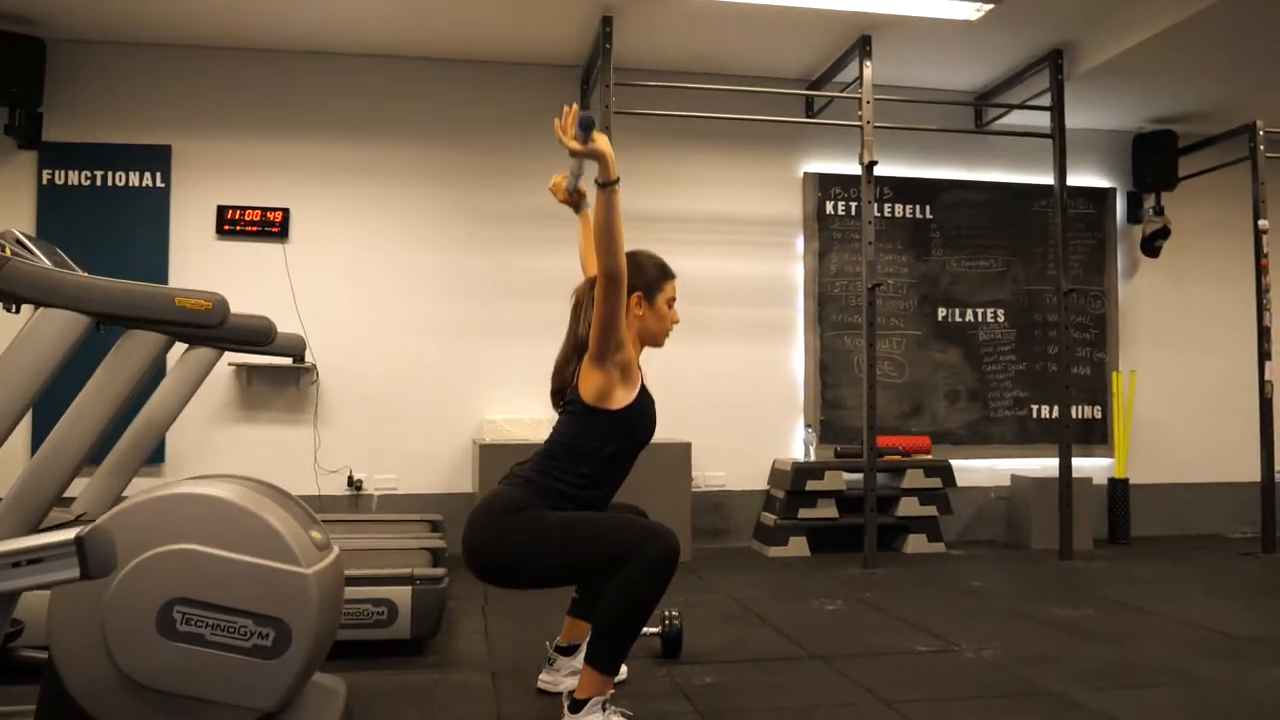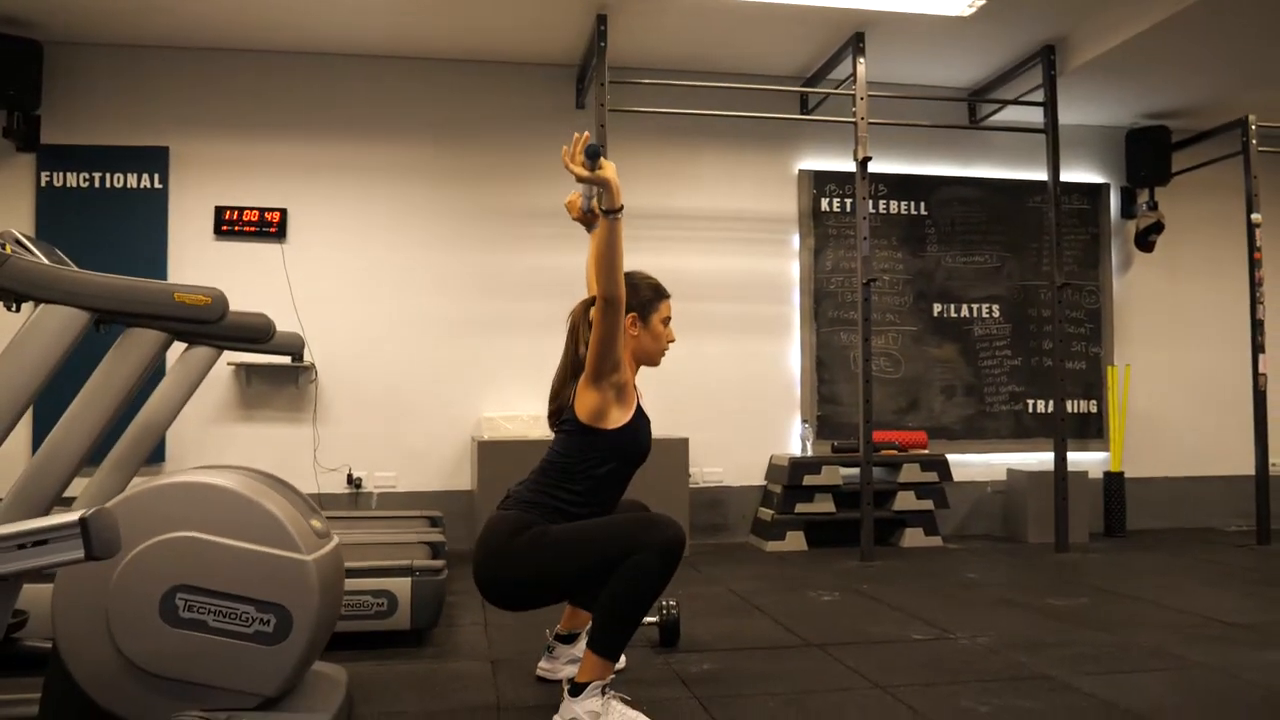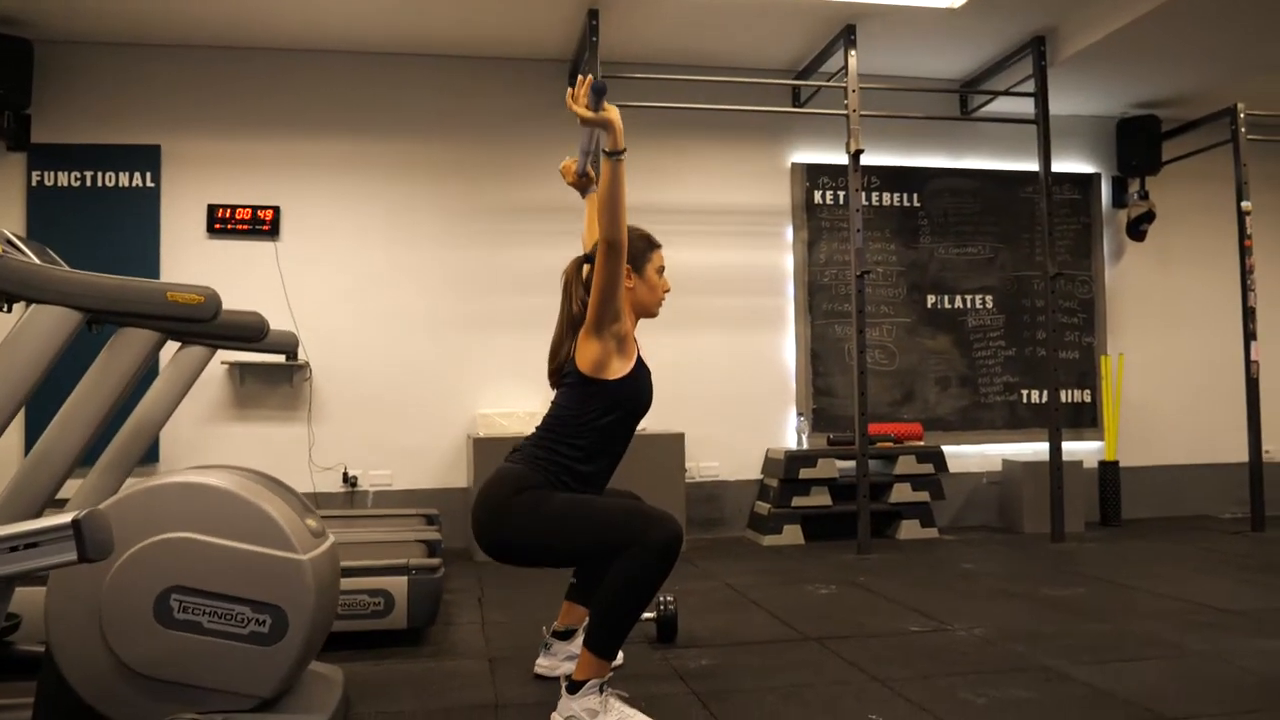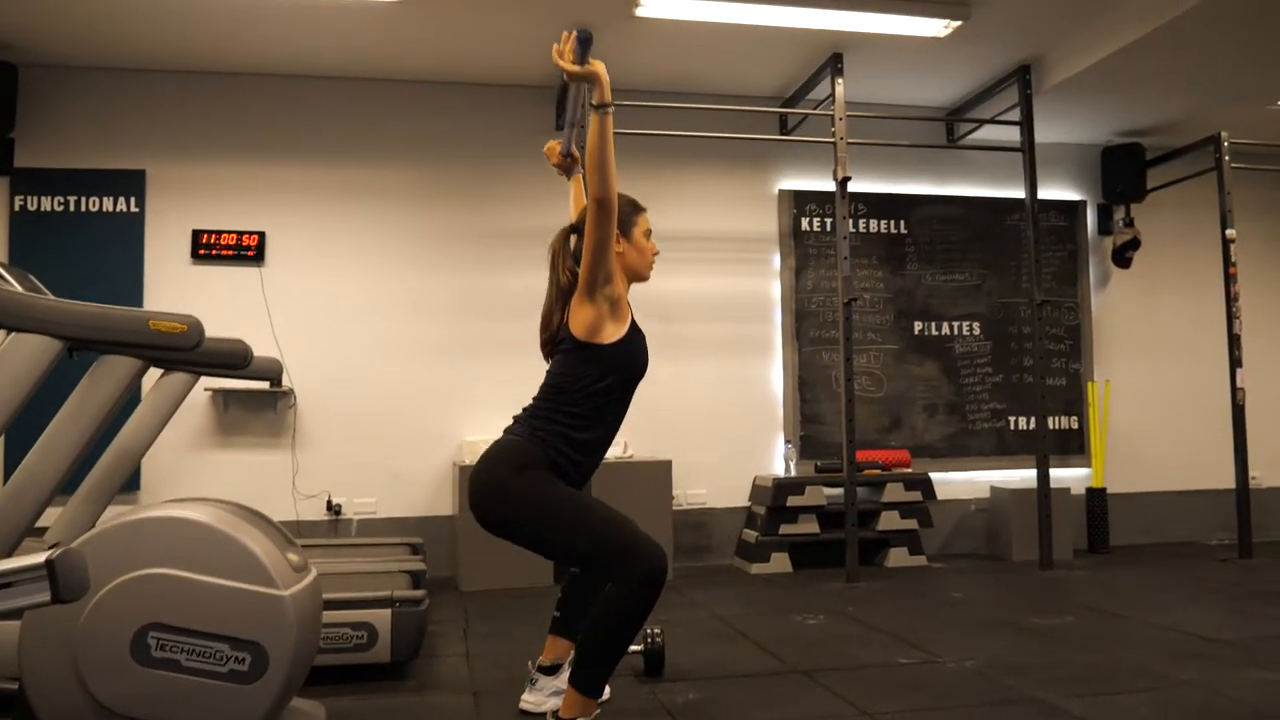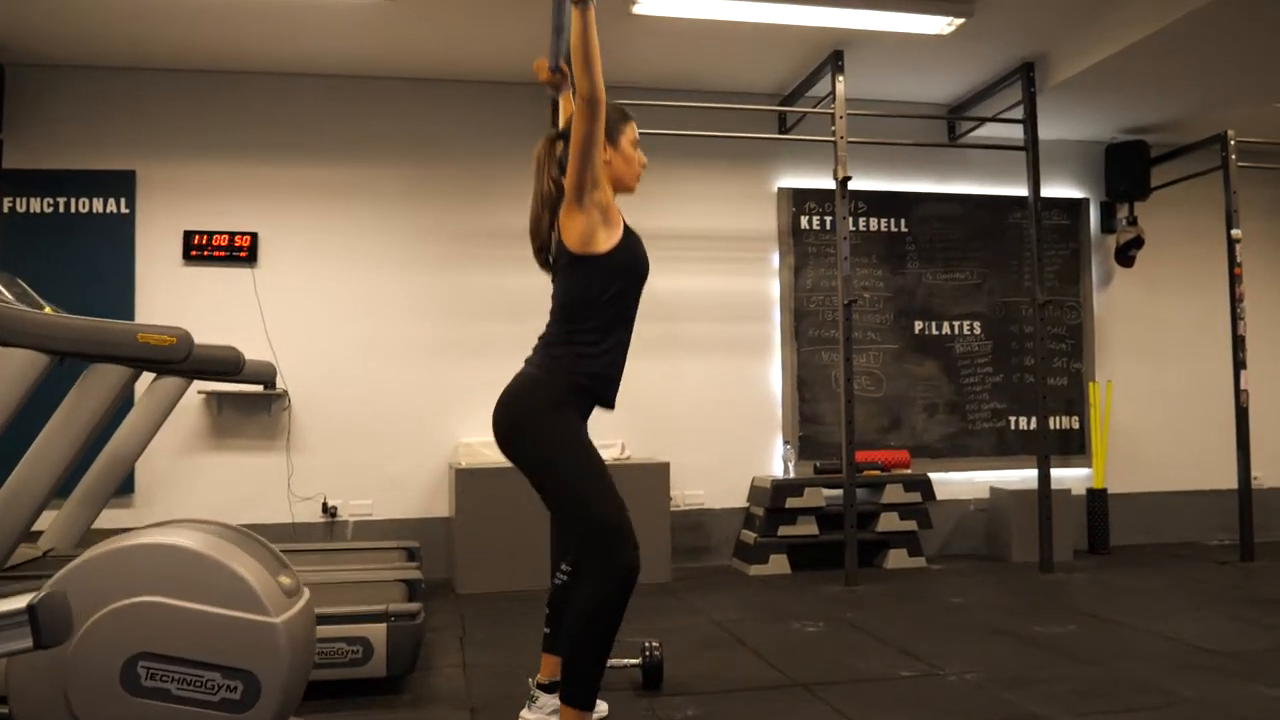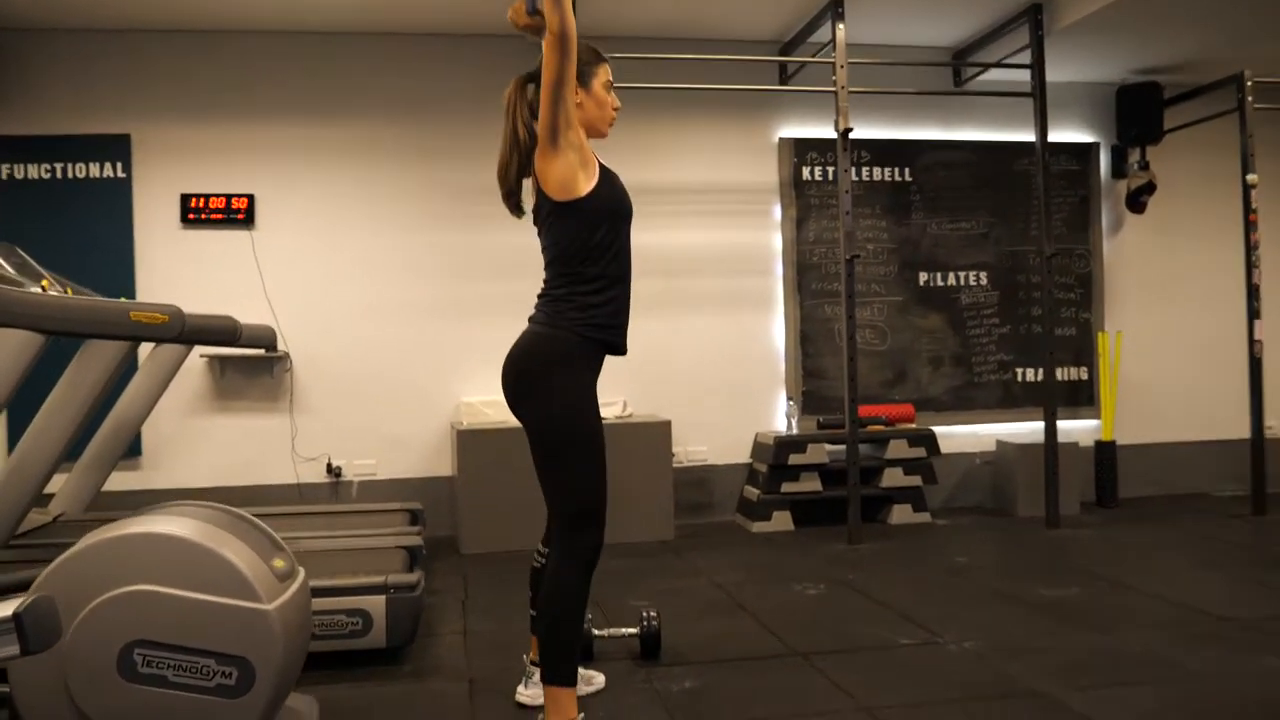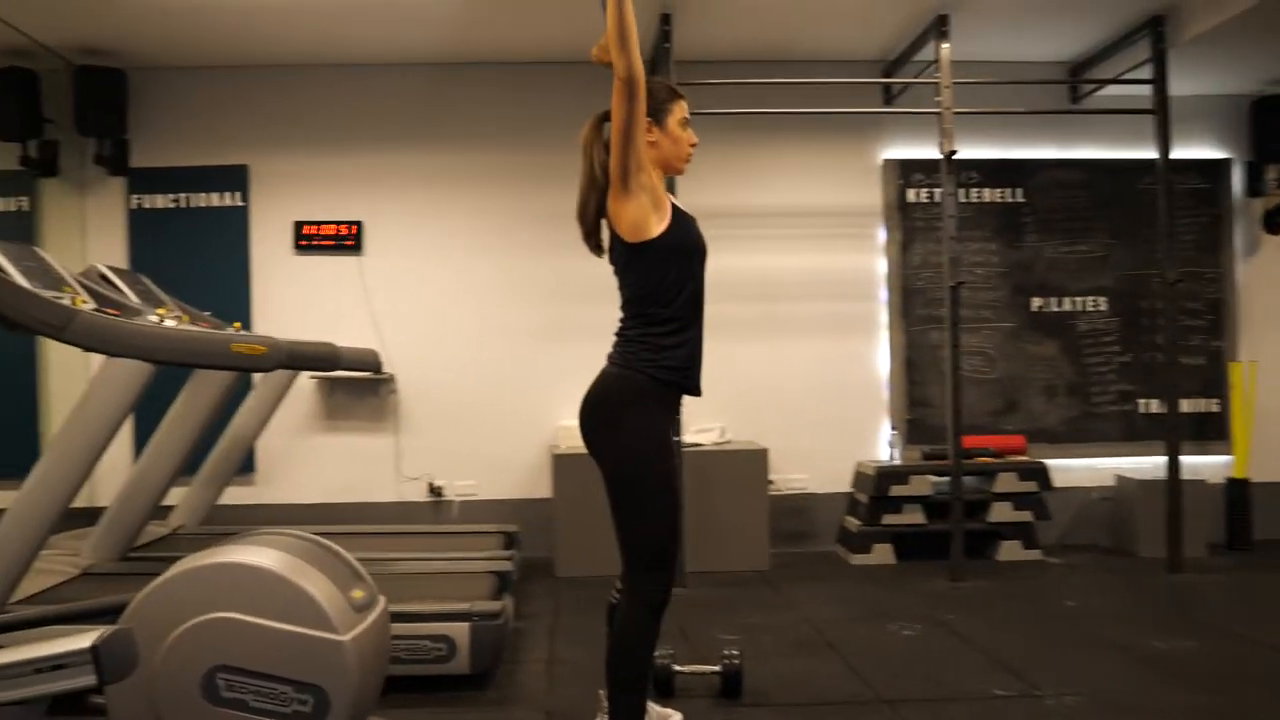
dt=0.3s
person 1, frame 1
left shoulder: (613, 355)
right shoulder: (613, 362)
left elbow: (598, 269)
right elbow: (610, 272)
left wrist: (580, 208)
right wrist: (606, 171)
left hip: (520, 520)
right hip: (506, 532)
left knee: (627, 526)
right knee: (654, 546)
left ankle: (566, 656)
person 1, frame 2
left shoulder: (610, 373)
right shoulder: (608, 382)
left elbow: (606, 292)
right elbow: (609, 295)
left wrist: (595, 225)
right wrist: (610, 198)
left hip: (525, 536)
right hip: (513, 554)
left knee: (628, 521)
right knee: (660, 537)
left ankle: (565, 645)
person 1, frame 3
left shoulder: (606, 329)
right shoulder: (608, 335)
left elbow: (602, 246)
right elbow: (609, 245)
left wrist: (589, 191)
right wrist: (613, 143)
left hip: (527, 494)
right hip: (514, 506)
left knee: (624, 517)
right knee: (657, 534)
left ankle: (563, 641)
person 1, frame 4
left shoulder: (598, 298)
right shoulder: (601, 301)
left elbow: (590, 213)
right elbow: (601, 208)
left wrist: (574, 171)
right wrist: (599, 101)
left hip: (524, 475)
right hip: (516, 480)
left knee: (608, 551)
right knee: (640, 563)
person 1, frame 5
left shoulder: (582, 208)
right shoulder: (591, 206)
left elbow: (583, 118)
right elbow: (593, 99)
left wrist: (556, 89)
left hip: (546, 407)
right hip: (544, 409)
left knee: (586, 551)
right knee: (613, 560)
person 1, frame 6
left shoulder: (567, 157)
right shoulder: (565, 150)
left hip: (556, 362)
right hip: (557, 364)
left knee: (569, 526)
right knee: (579, 536)
person 1, frame 7
left shoulder: (644, 193)
right shoulder: (637, 192)
left elbow: (633, 89)
right elbow: (629, 85)
left hip: (638, 402)
right hip: (632, 405)
left knee: (646, 567)
right knee: (650, 573)
